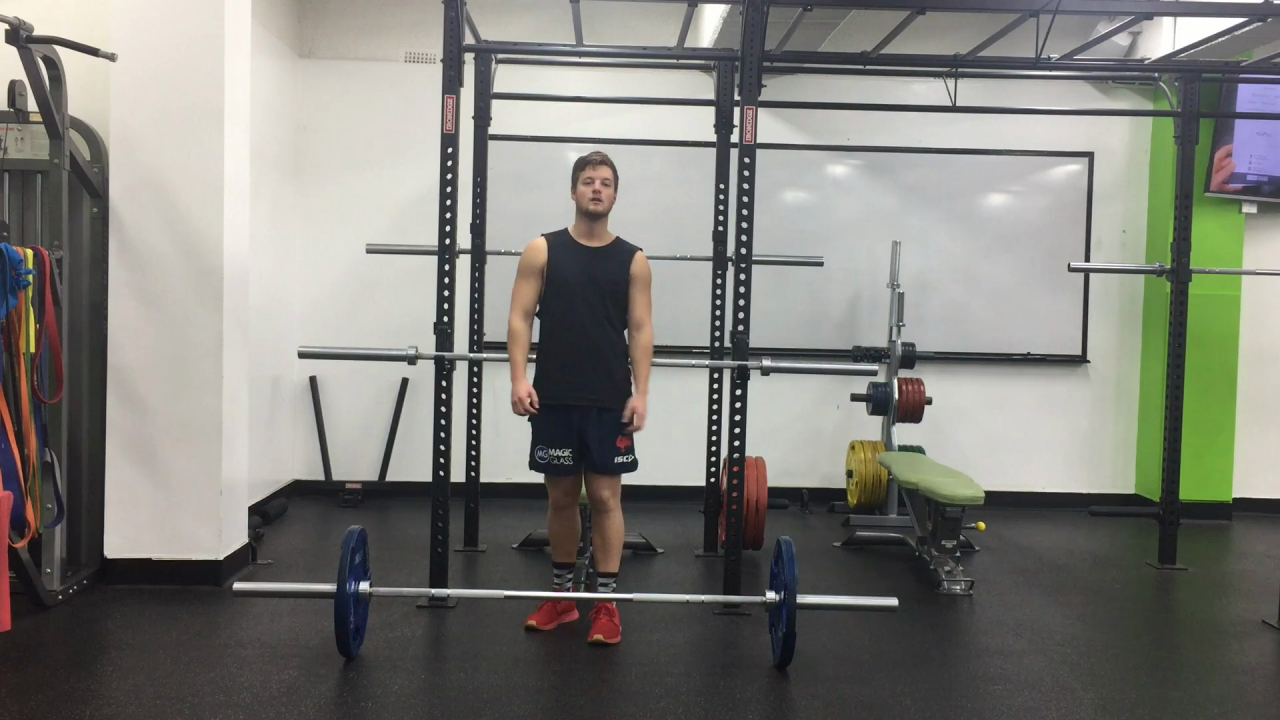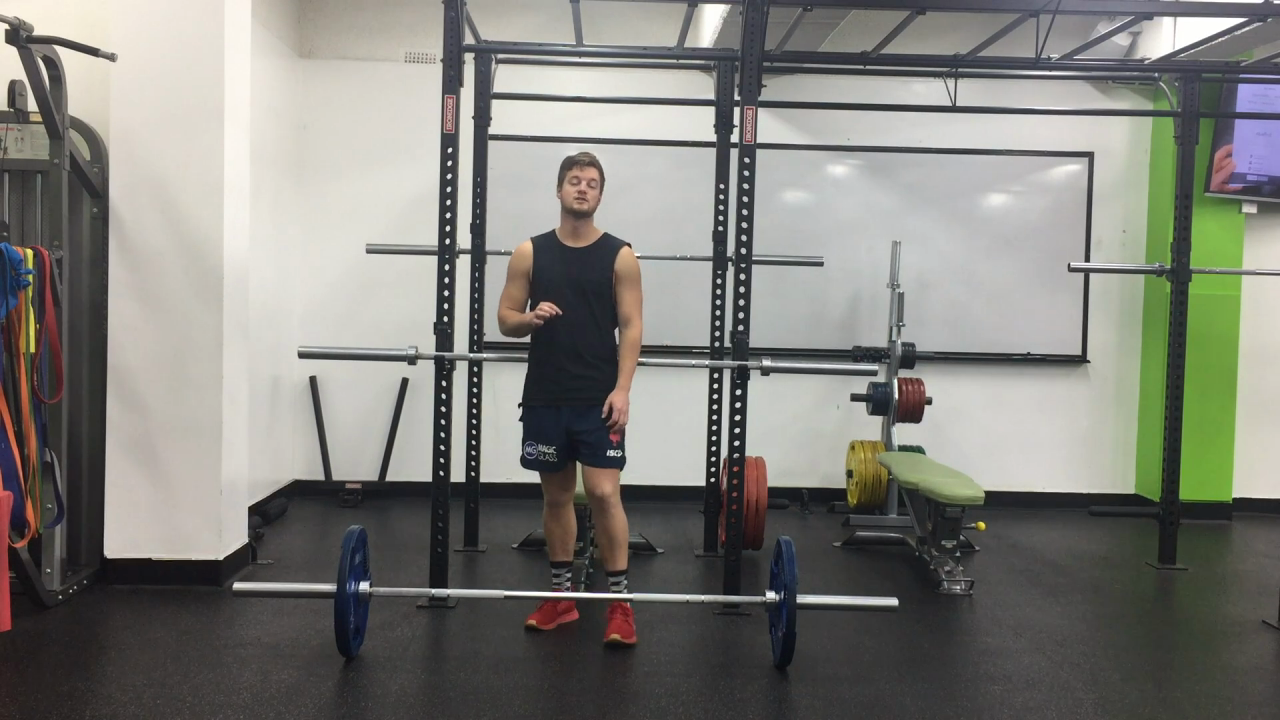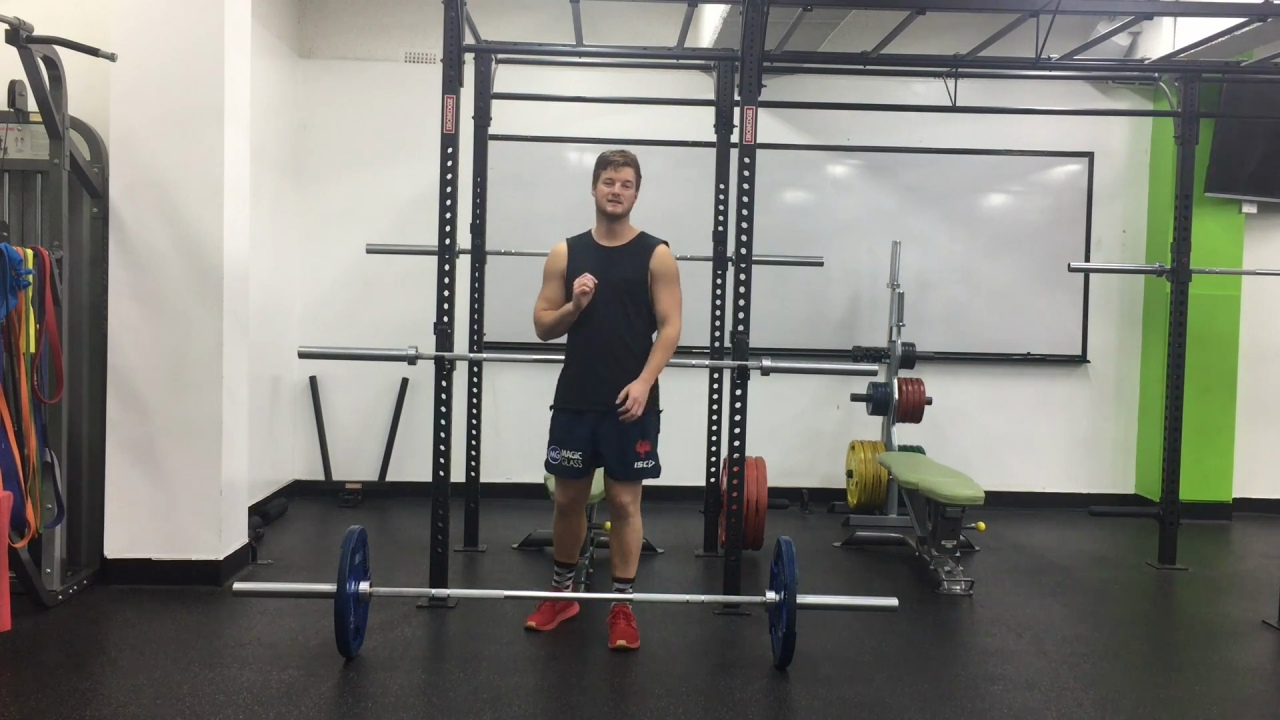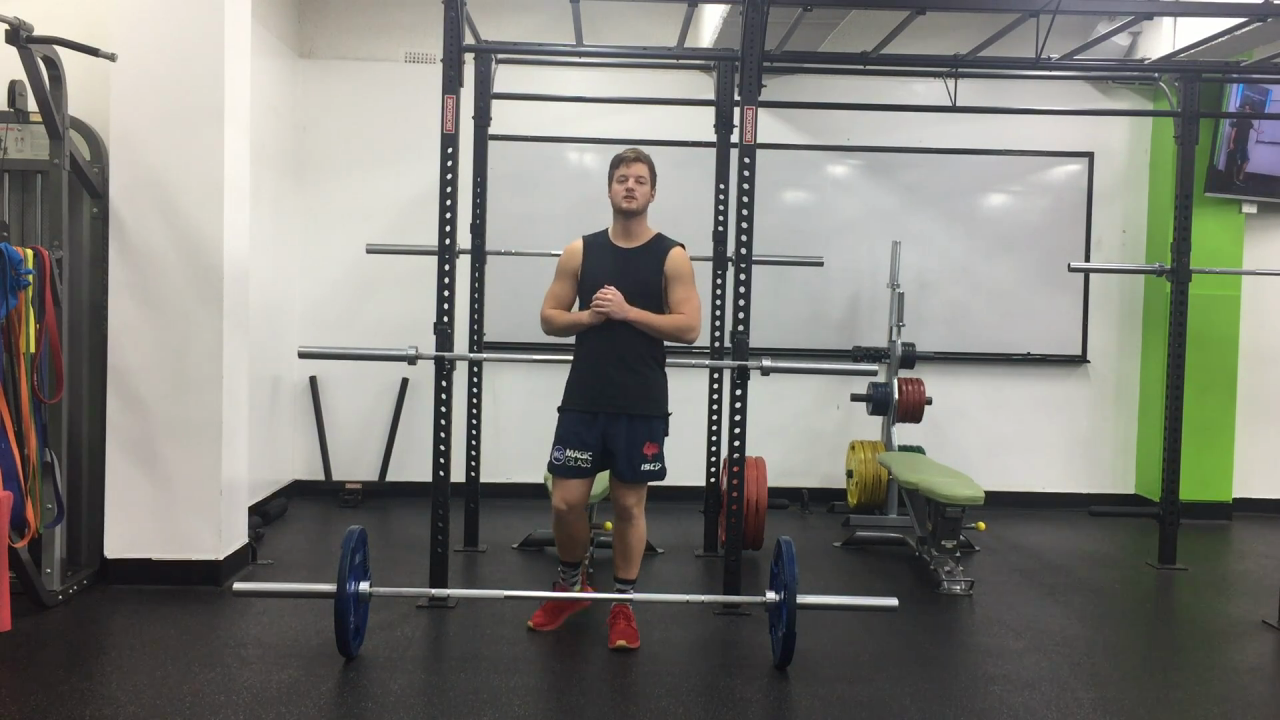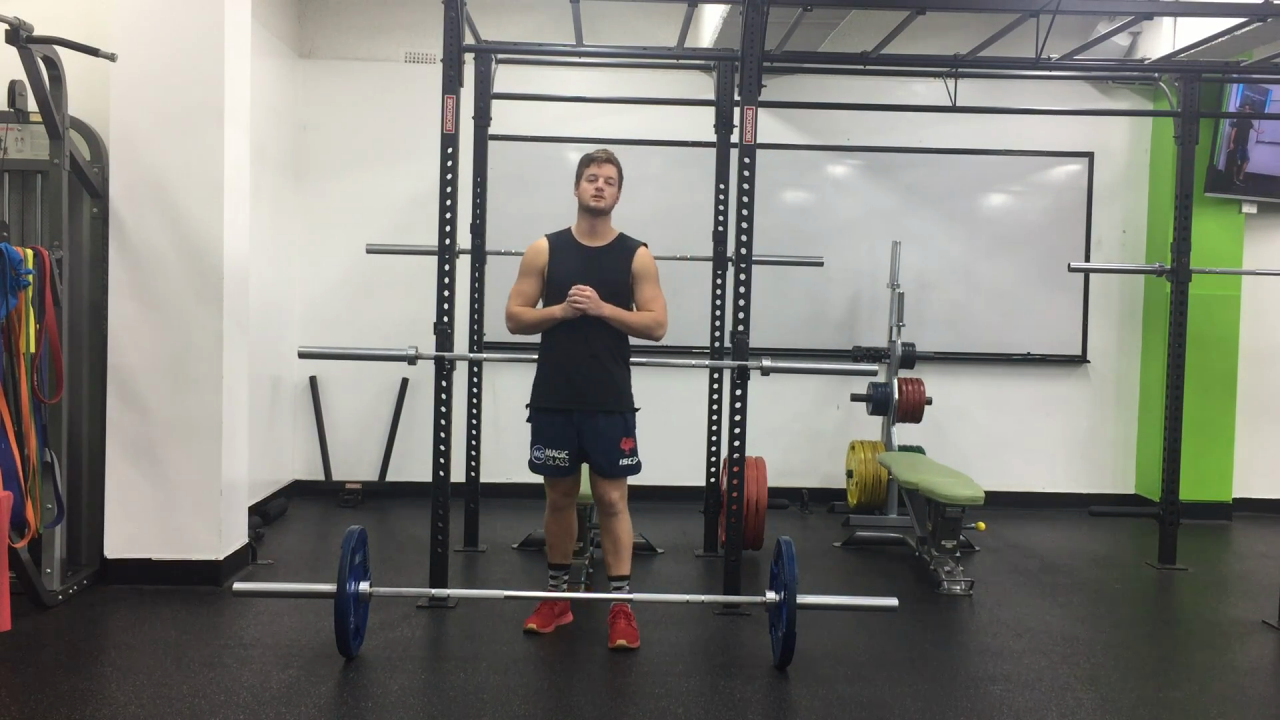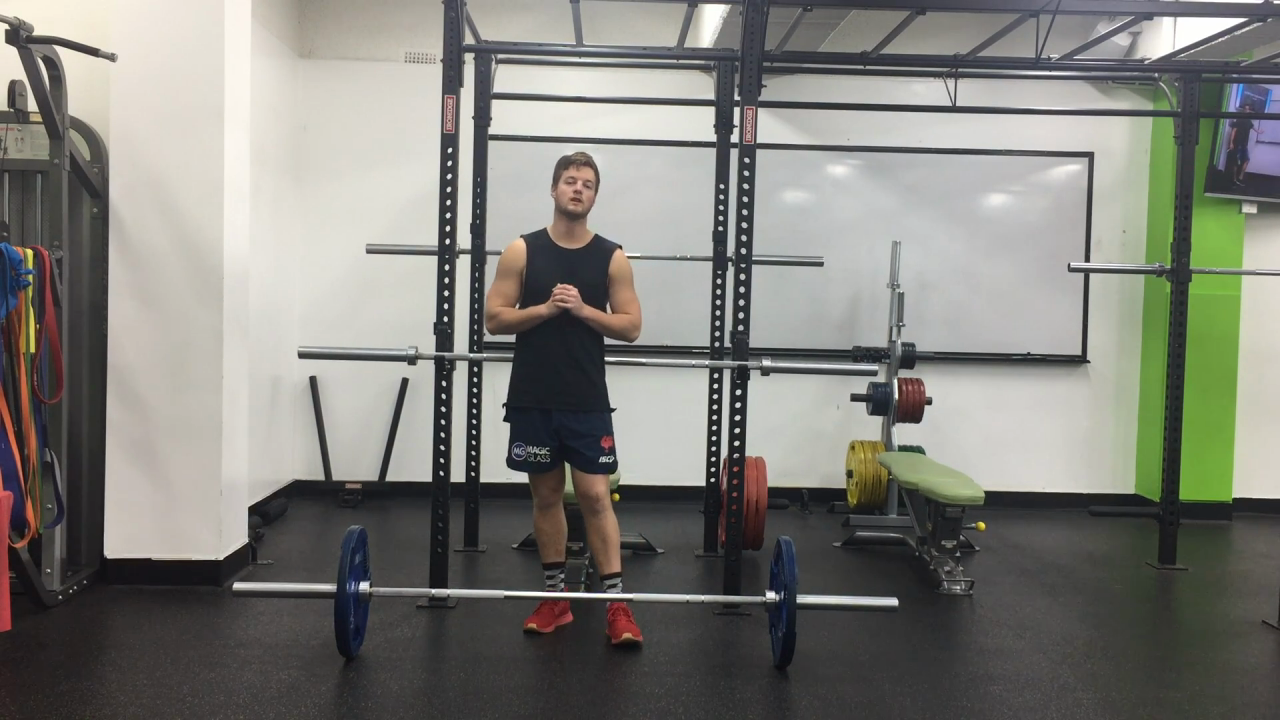
dt=0.7s
person 1, frame 1
left shoulder: (632, 260)
right shoulder: (542, 250)
left elbow: (641, 330)
right elbow: (520, 317)
left wrist: (639, 392)
right wrist: (519, 378)
left hip: (608, 400)
right hip: (554, 399)
left knee: (605, 498)
right knee: (561, 498)
left ankle: (606, 602)
right ankle: (562, 595)
person 1, frame 2
left shoulder: (619, 255)
right shoulder: (530, 252)
left elbow: (631, 326)
right elbow: (506, 317)
left wrist: (622, 389)
right wrist: (531, 317)
left hip: (597, 396)
right hip: (545, 396)
left knee: (604, 494)
right knee: (556, 495)
left ankle: (620, 601)
right ankle: (562, 594)
person 1, frame 3
left shoulder: (656, 254)
right shoulder: (566, 253)
left elbow: (670, 327)
right elbow: (543, 326)
left wrist: (644, 383)
right wrist: (574, 304)
left hip: (630, 401)
right hip: (575, 398)
left knee: (624, 502)
right knee: (567, 499)
left ankle: (621, 606)
right ankle: (562, 592)
person 1, frame 4
left shoulder: (671, 256)
right shoulder: (580, 251)
left elbow: (688, 327)
right elbow: (549, 318)
left wrist: (627, 311)
right wrist: (591, 315)
left hip: (641, 403)
right hip: (583, 398)
left knee: (629, 505)
right knee: (565, 503)
left ankle: (622, 606)
right ankle: (570, 586)
person 1, frame 5
left shoulder: (636, 255)
right shoulder: (544, 250)
left elbow: (656, 325)
right elbow: (514, 318)
left wrist: (602, 308)
right wrist: (560, 310)
left hip: (610, 400)
right hip: (553, 397)
left knee: (612, 500)
right knee: (559, 498)
left ankle: (621, 606)
right ankle: (558, 597)
person 1, frame 6
left shoulder: (612, 257)
right shoulder: (521, 251)
left elbow: (631, 326)
right elbow: (494, 319)
left wrist: (583, 309)
right wrist: (545, 308)
left hip: (586, 399)
right hip: (532, 397)
left knee: (595, 497)
right knee: (546, 495)
left ankle: (616, 604)
right ankle: (555, 597)
